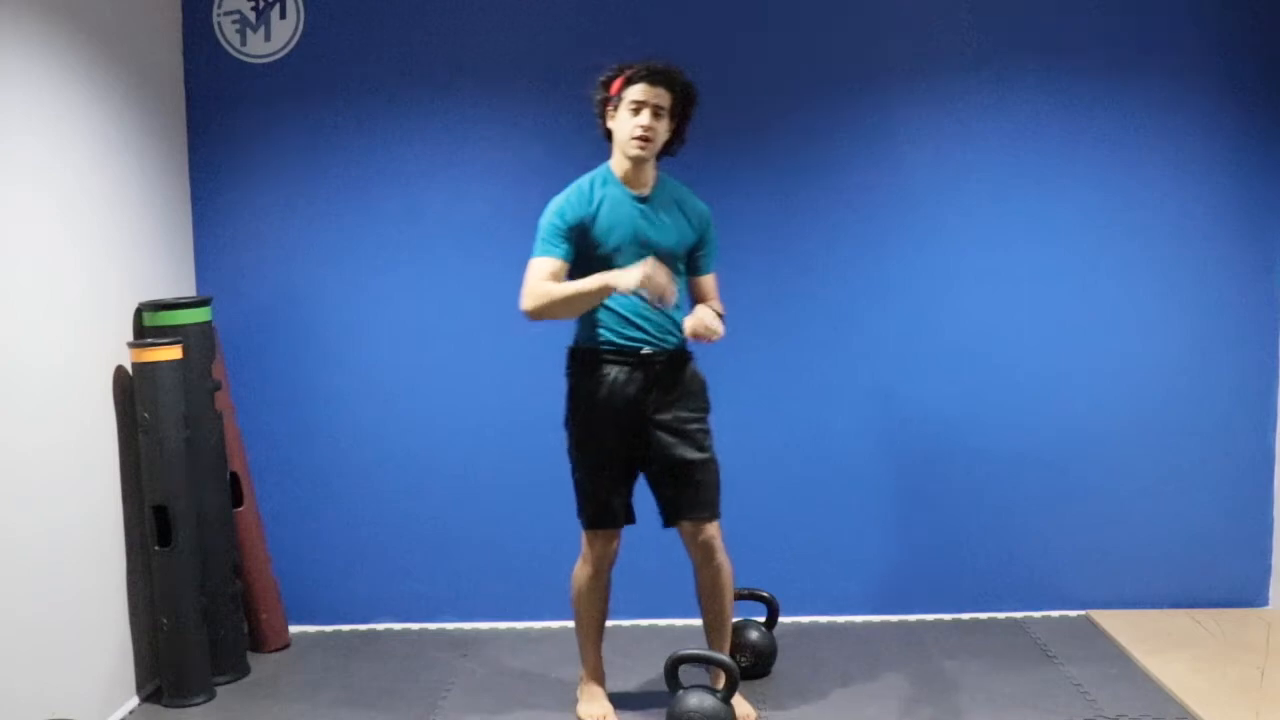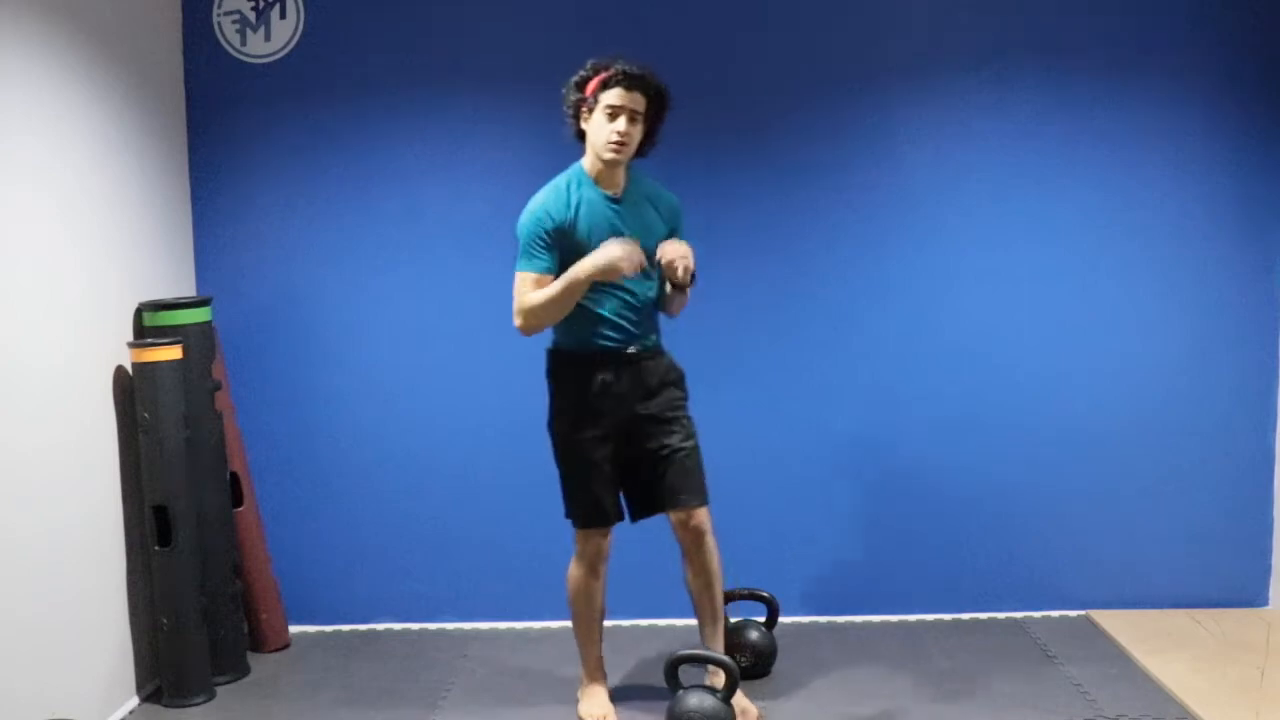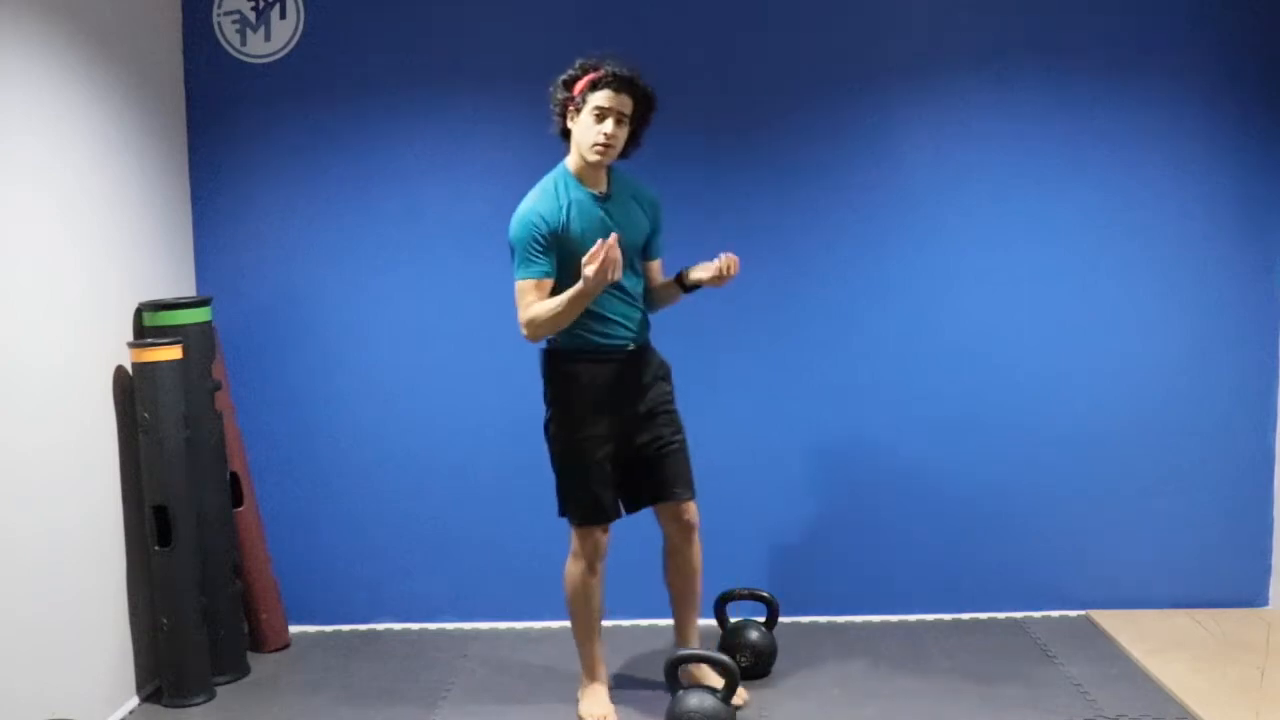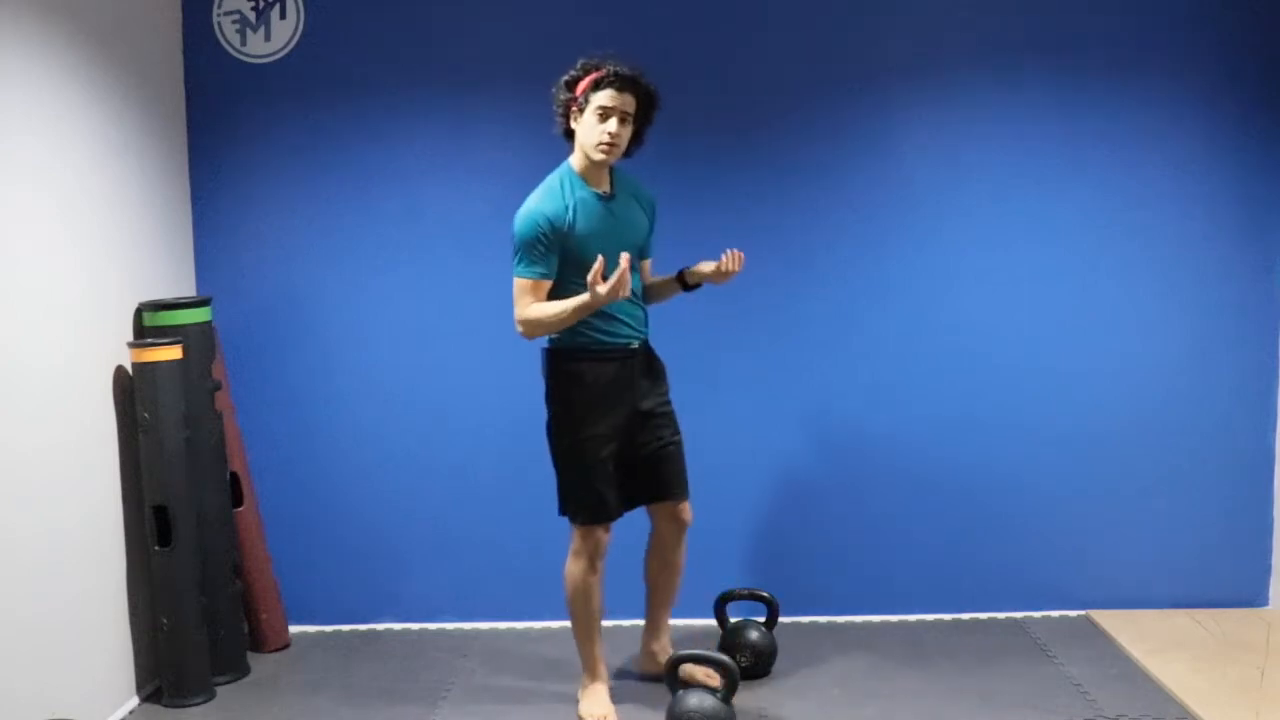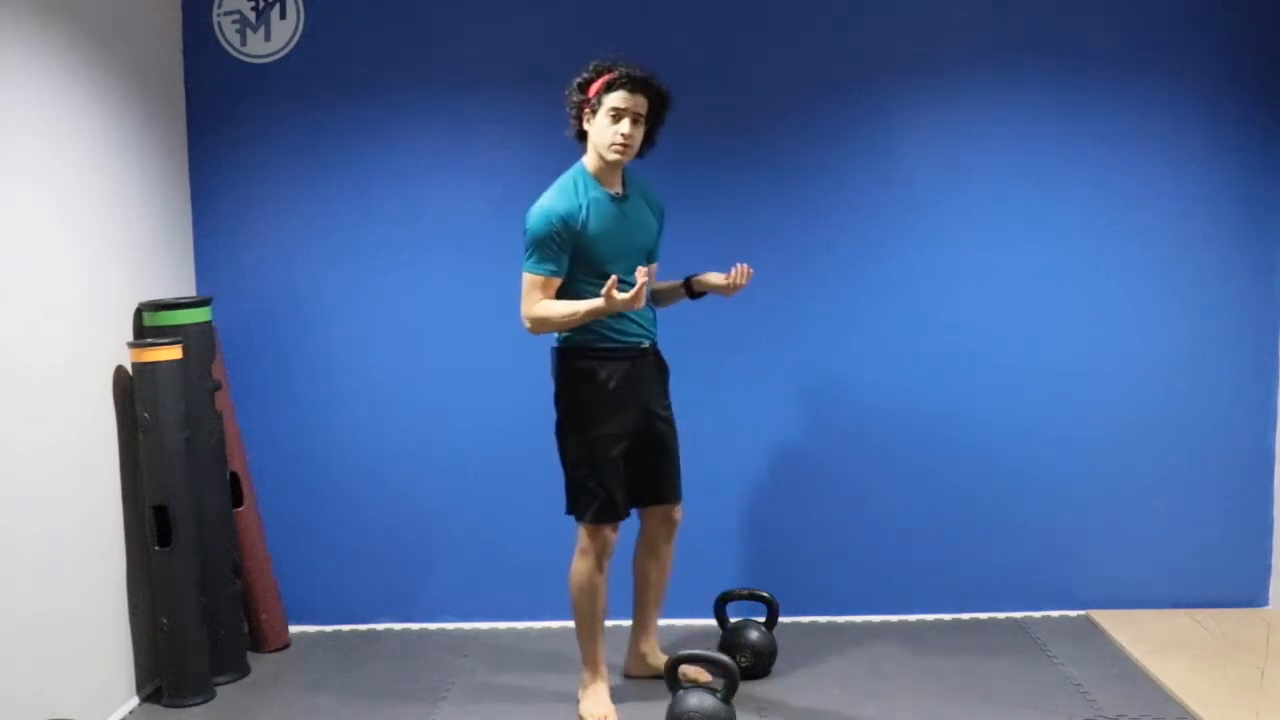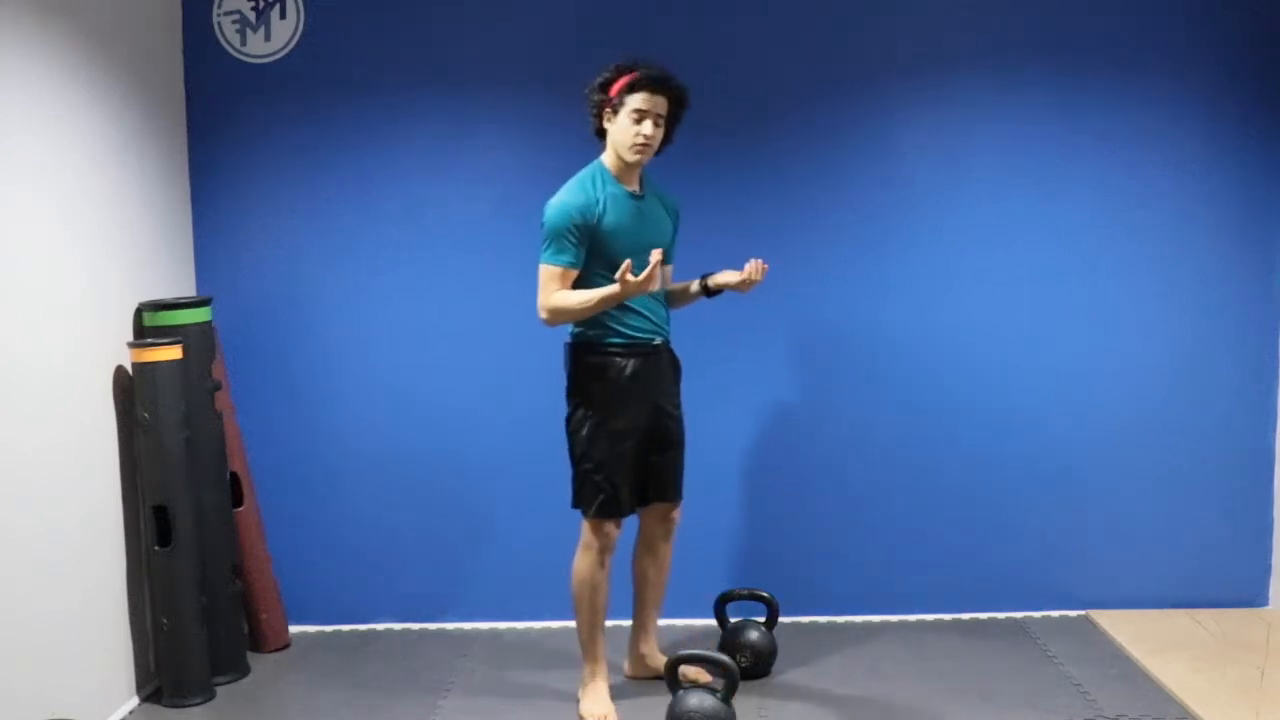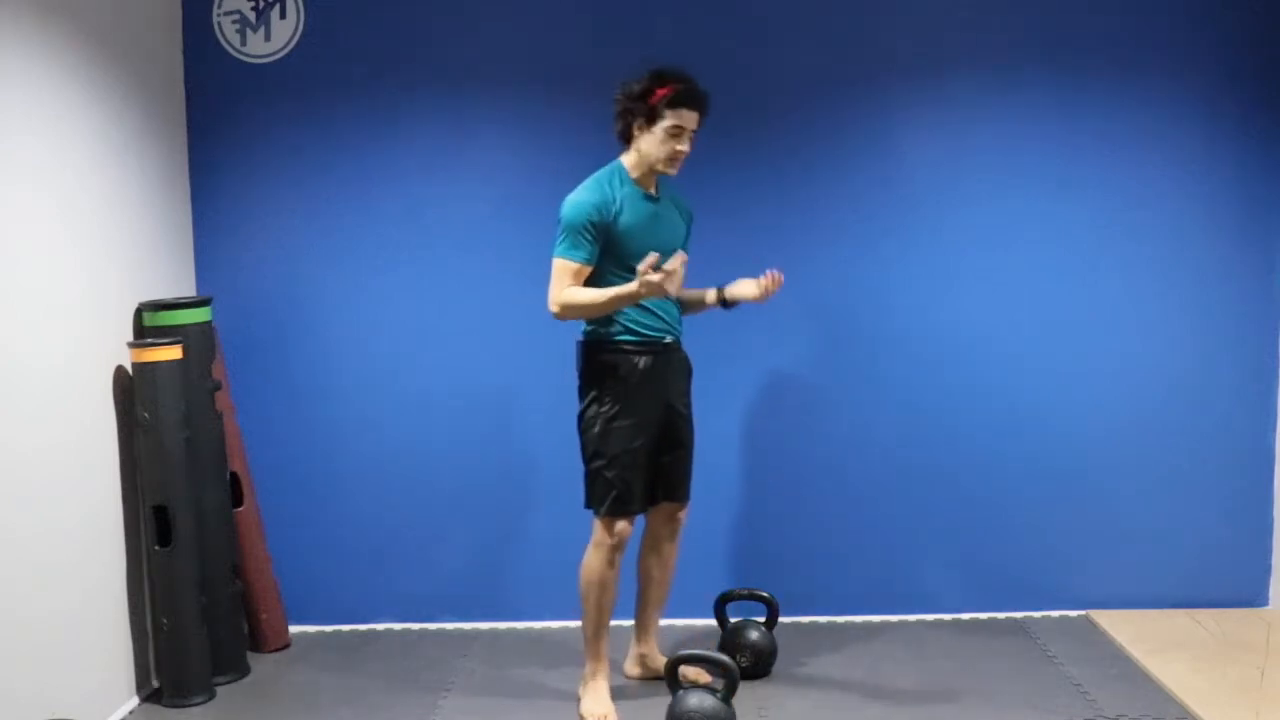
dt=0.2s
person 1, frame 1
left shoulder: (693, 210)
right shoulder: (574, 204)
left elbow: (708, 299)
right elbow: (532, 301)
left wrist: (709, 318)
right wrist: (614, 278)
left hip: (675, 379)
right hip: (602, 380)
left knee: (705, 536)
right knee: (599, 543)
person 1, frame 2
left shoulder: (662, 204)
right shoulder: (548, 208)
right elbow: (526, 317)
left wrist: (681, 274)
right wrist: (589, 268)
left hip: (653, 374)
right hip: (585, 382)
left knee: (694, 523)
right knee: (592, 542)
person 1, frame 3
left shoulder: (641, 200)
right shoulder: (538, 211)
right elbow: (532, 325)
left wrist: (694, 279)
right wrist: (590, 284)
left hip: (644, 371)
right hip: (580, 381)
left knee: (683, 517)
right knee: (590, 540)
left ankle: (692, 657)
person 1, frame 4
left shoulder: (640, 198)
right shoulder: (543, 211)
right elbow: (526, 320)
left wrist: (695, 276)
right wrist: (593, 299)
left hip: (643, 371)
right hip: (582, 379)
left knee: (675, 516)
right knee: (592, 538)
left ankle: (656, 647)
person 1, frame 5
left shoulder: (648, 202)
right shoulder: (557, 208)
right elbow: (534, 313)
left wrist: (700, 285)
right wrist: (604, 305)
left hip: (647, 370)
right hip: (592, 378)
left knee: (664, 518)
right knee: (597, 535)
left ankle: (645, 649)
person 1, frame 6
left shoulder: (663, 204)
right shoulder: (574, 203)
right elbow: (550, 305)
left wrist: (713, 283)
right wrist: (619, 291)
left hip: (658, 367)
right hip: (603, 373)
left knee: (663, 516)
right knee: (601, 530)
left ankle: (644, 651)
person 1, frame 7
left shoulder: (677, 207)
right shoulder: (591, 201)
right elbow: (561, 301)
left wrist: (728, 293)
right wrist: (636, 289)
left hip: (669, 366)
right hip: (615, 371)
left knee: (669, 516)
right knee: (613, 528)
left ankle: (645, 651)
